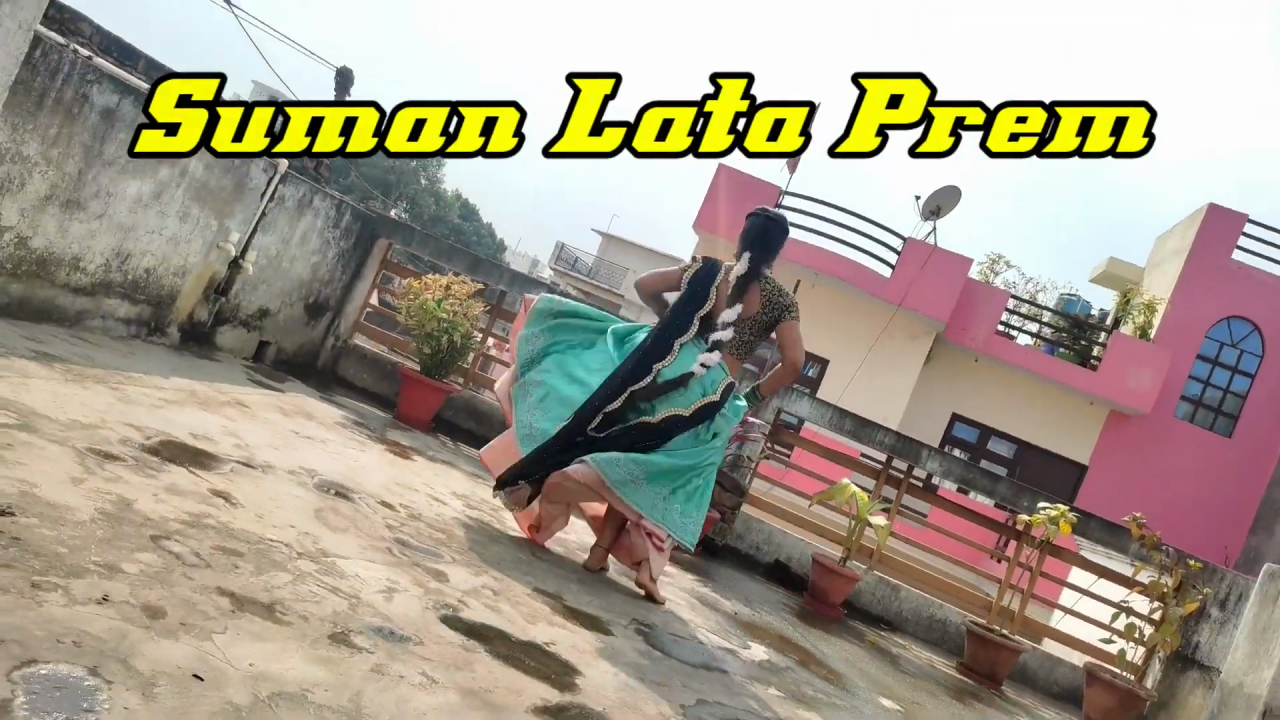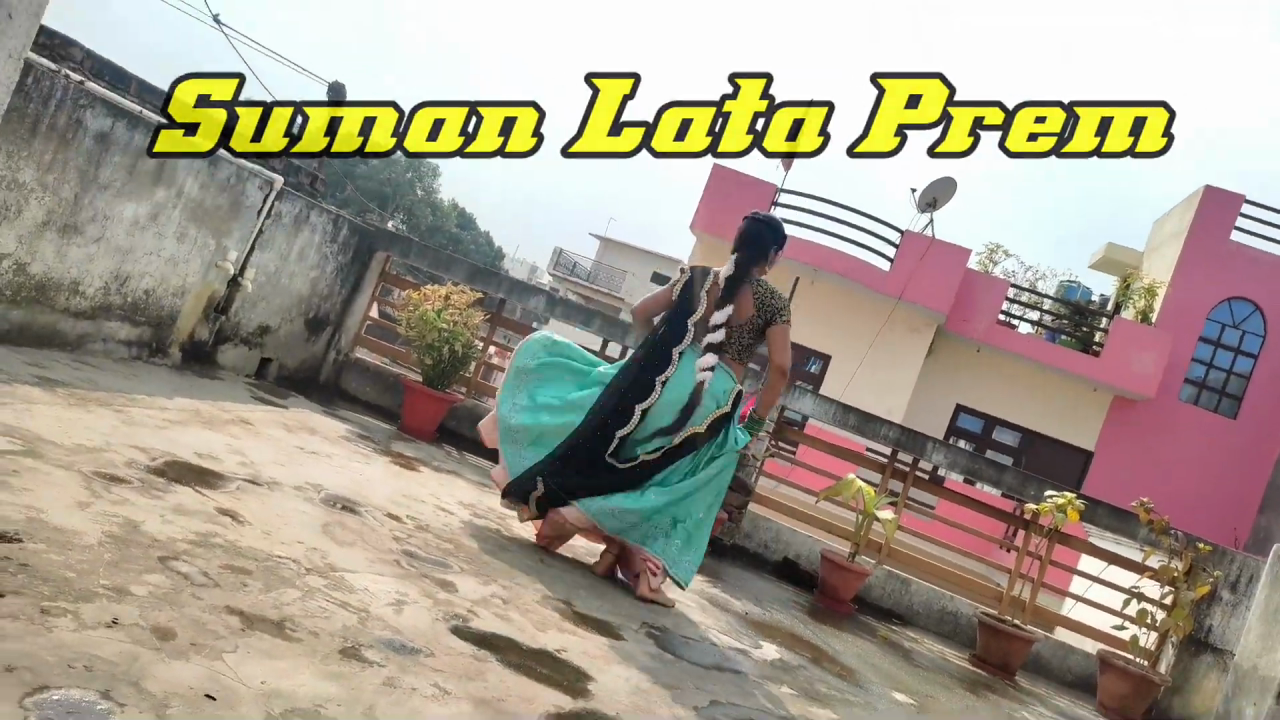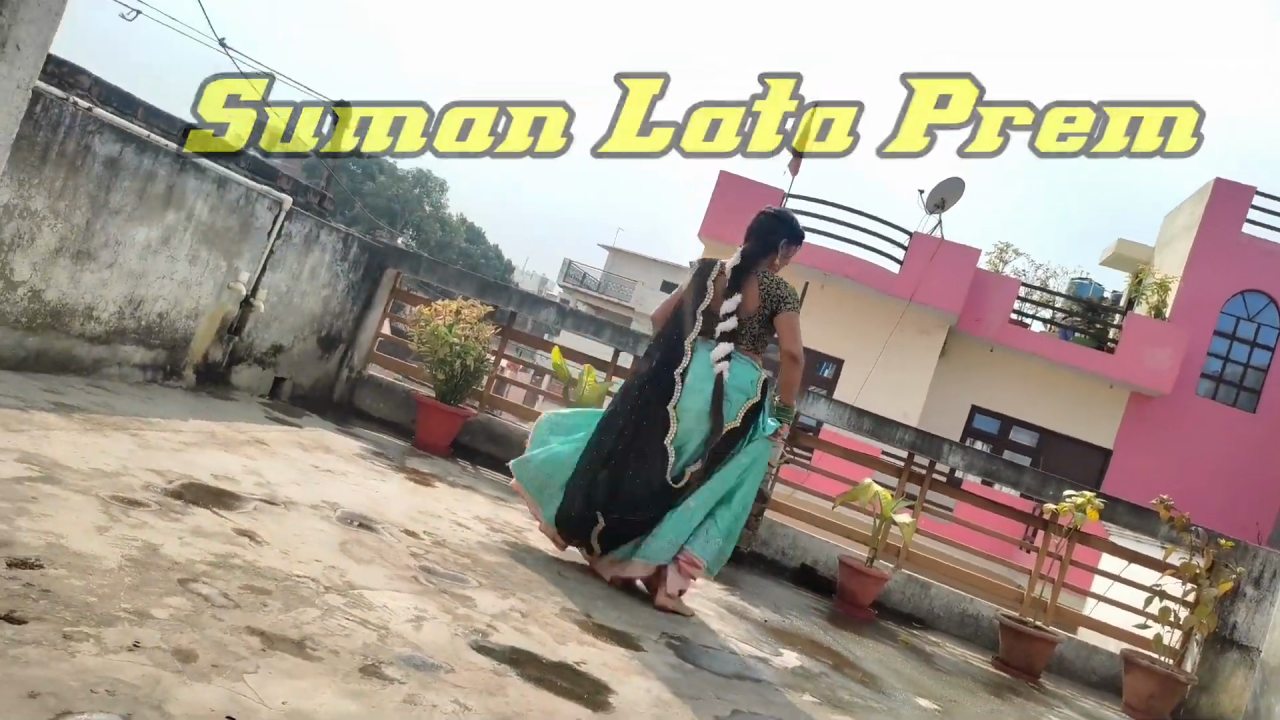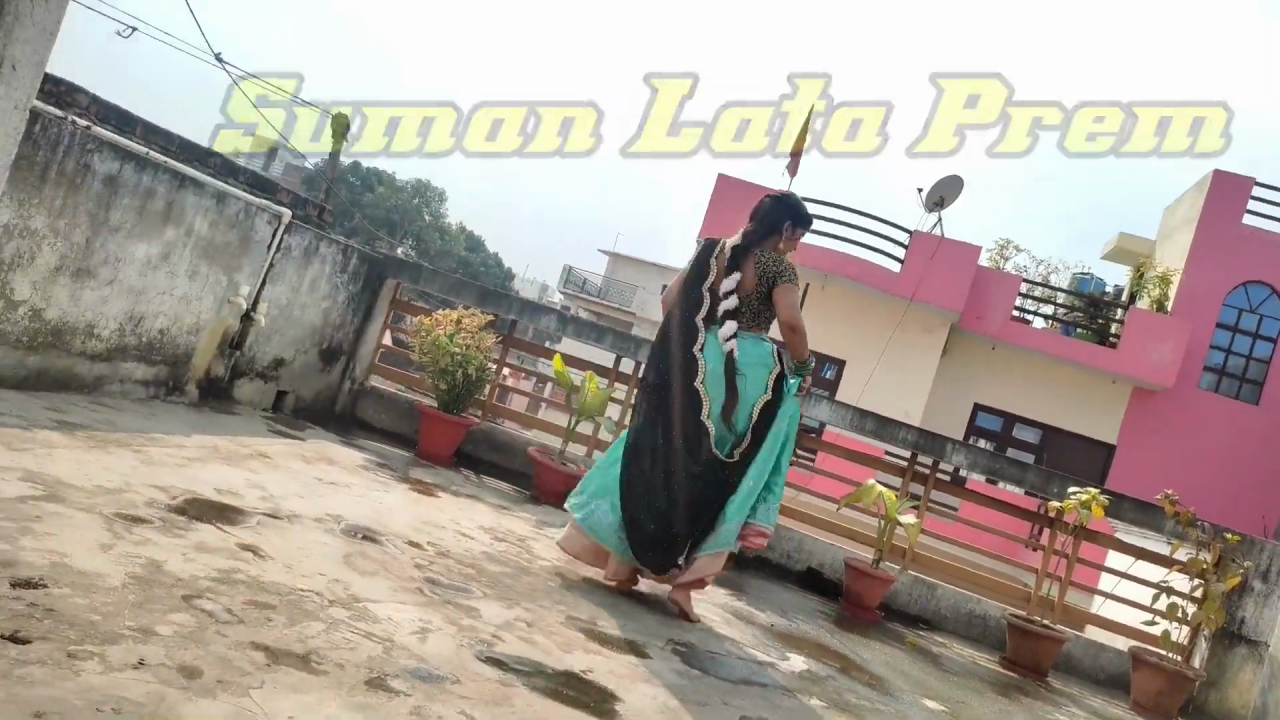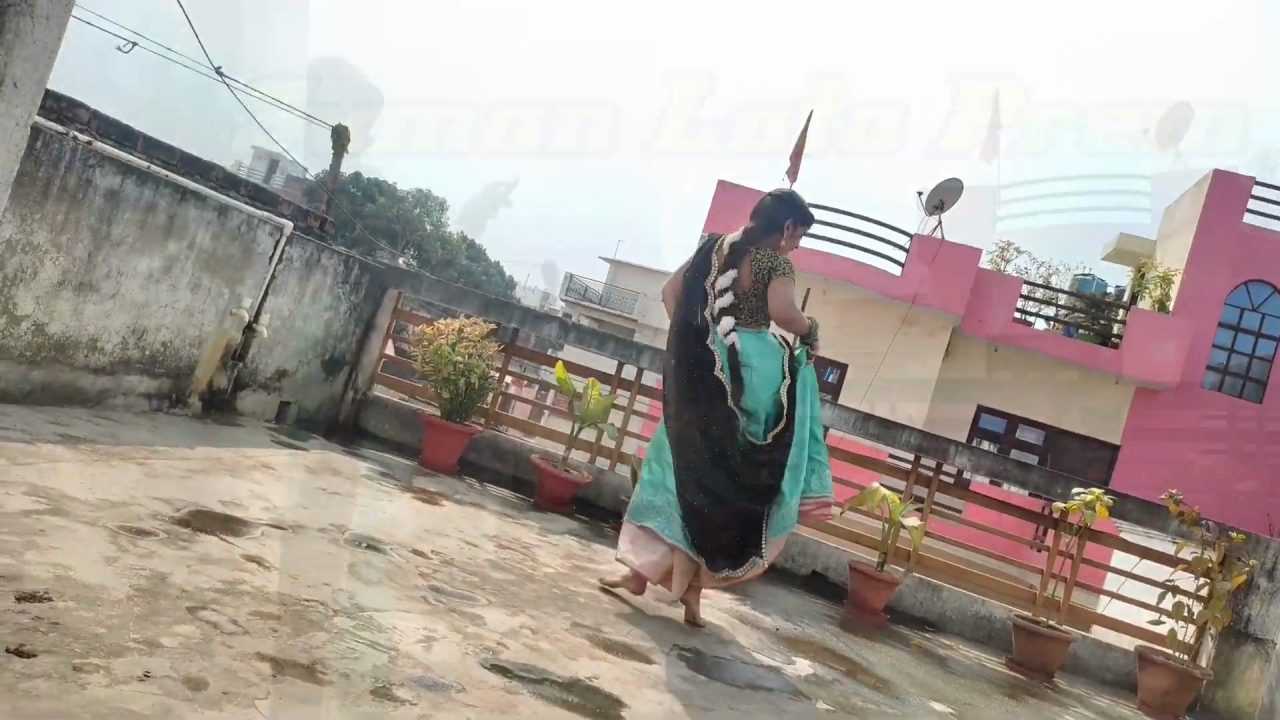
dt=0.1s
person 1, frame 1
left shoulder: (708, 271)
right shoulder: (780, 299)
left elbow: (644, 285)
right elbow: (794, 362)
right wrist: (755, 396)
left hip: (666, 369)
right hip: (712, 395)
right knee: (666, 480)
right ankle: (644, 568)
person 1, frame 2
left shoulder: (699, 279)
right shoulder: (774, 302)
left elbow: (640, 312)
right elbow: (780, 367)
right wrist: (756, 420)
left hip: (668, 380)
right hip: (715, 401)
right knee: (671, 490)
right ankle: (645, 577)
person 1, frame 3
left shoulder: (710, 272)
right shoulder: (781, 293)
left elbow: (659, 318)
right elbow: (791, 354)
right wrist: (785, 410)
left hip: (688, 380)
right hip: (739, 396)
right knee: (705, 491)
right ankle: (666, 585)
person 1, frame 4
left shoulder: (713, 251)
right shoulder: (779, 268)
left elbow: (670, 302)
right elbow: (792, 322)
right wrist: (804, 364)
left hip: (700, 361)
right hip: (754, 370)
left knee: (666, 461)
right knee: (734, 481)
left ankle: (628, 564)
right ankle: (684, 577)
person 1, frame 5
left shoulder: (715, 246)
right shoulder: (775, 264)
left elbow: (670, 293)
right elbow: (783, 313)
right wrist: (810, 332)
left hip: (700, 366)
right hip: (753, 367)
left knee: (678, 470)
right knee: (747, 484)
left ankle: (640, 573)
